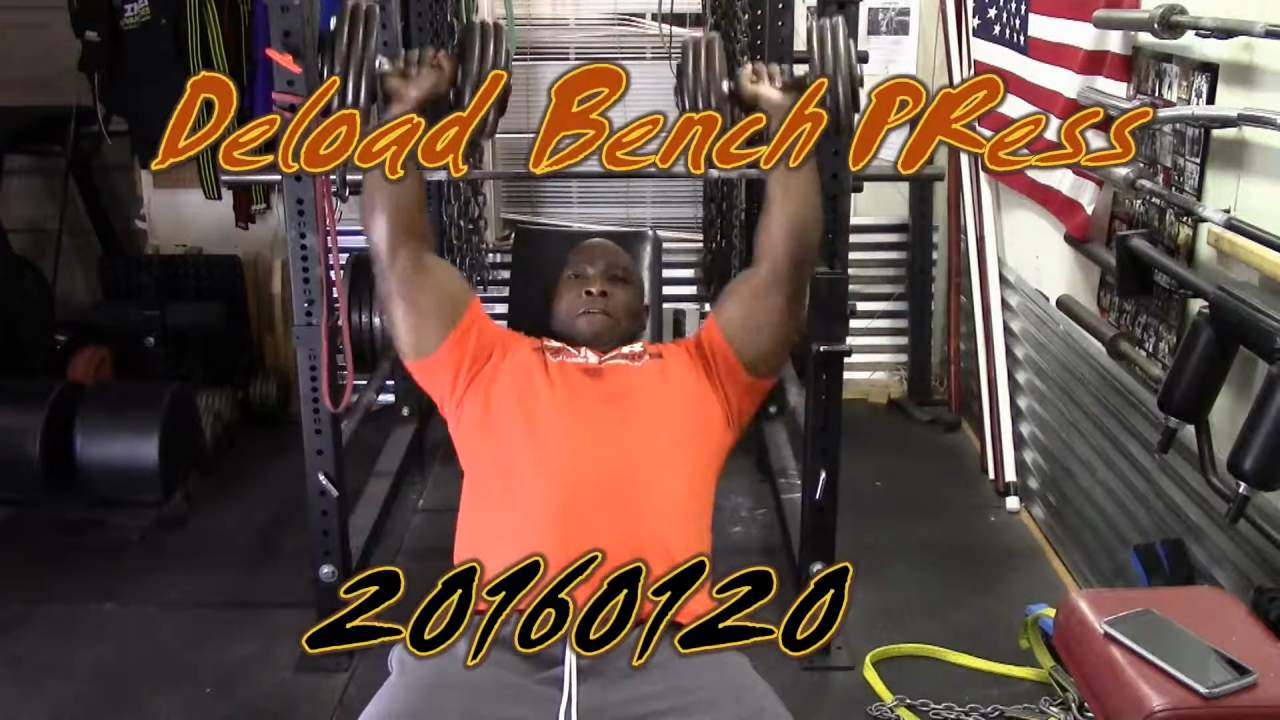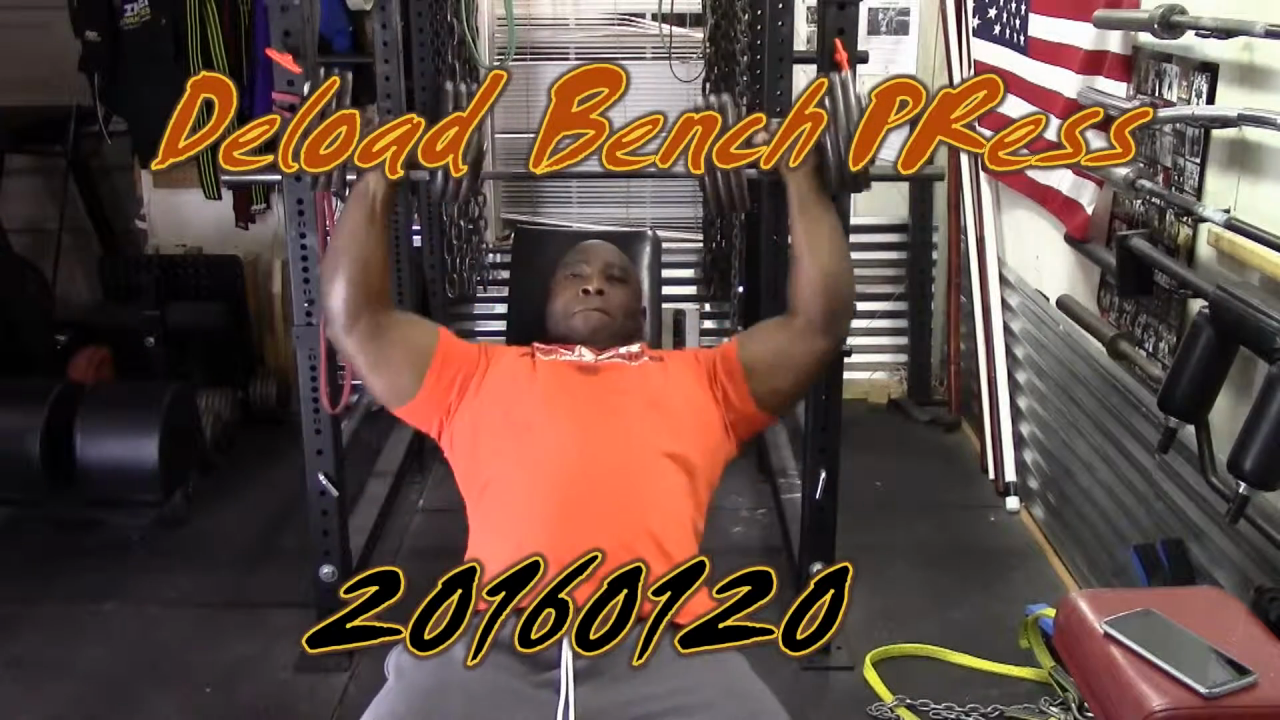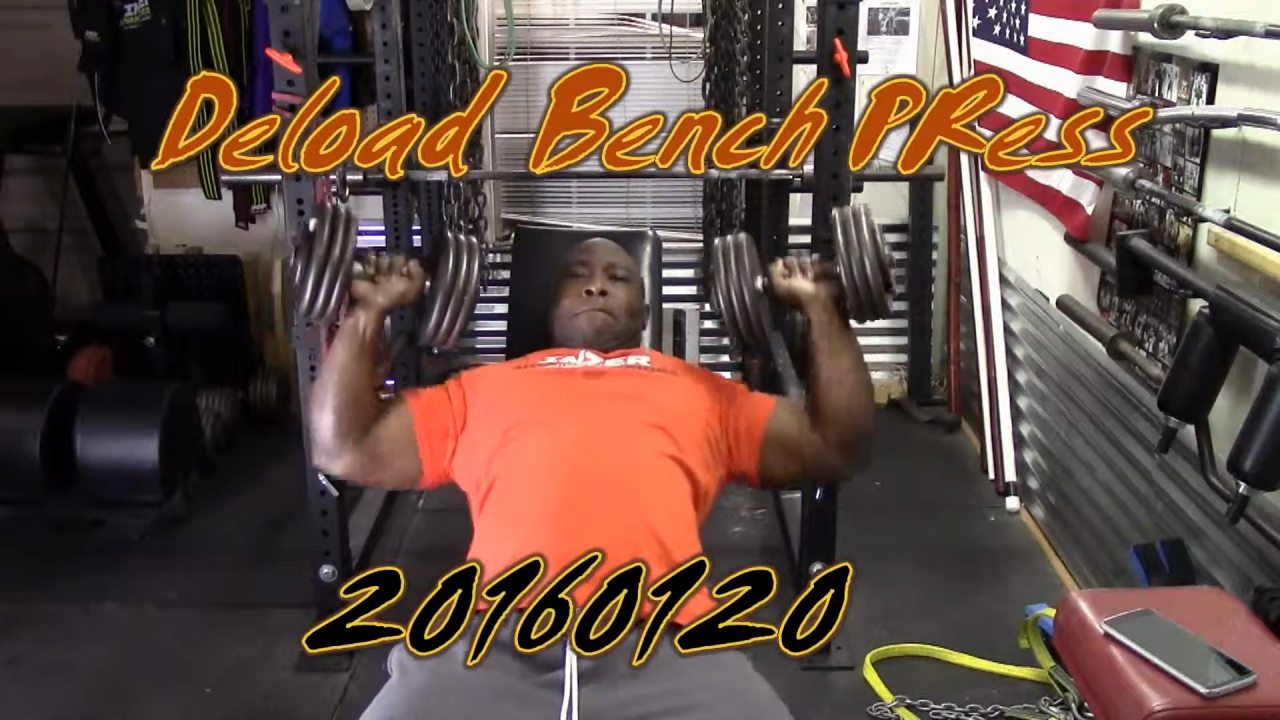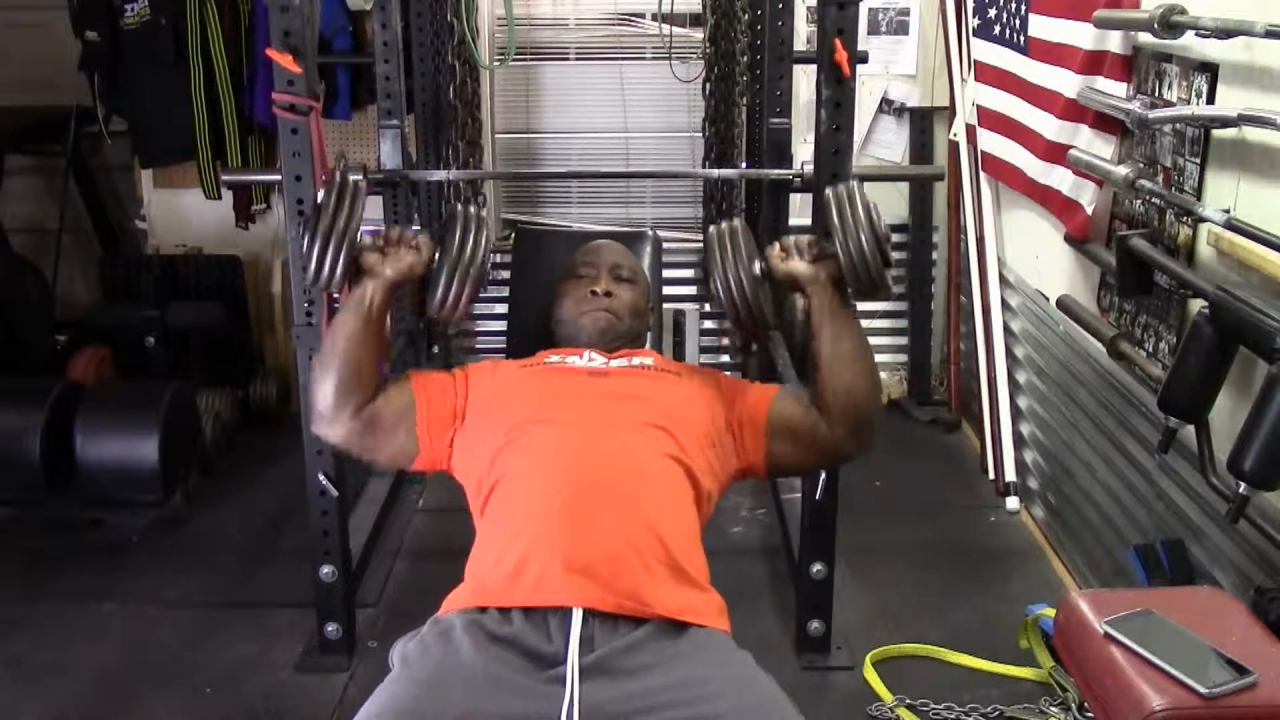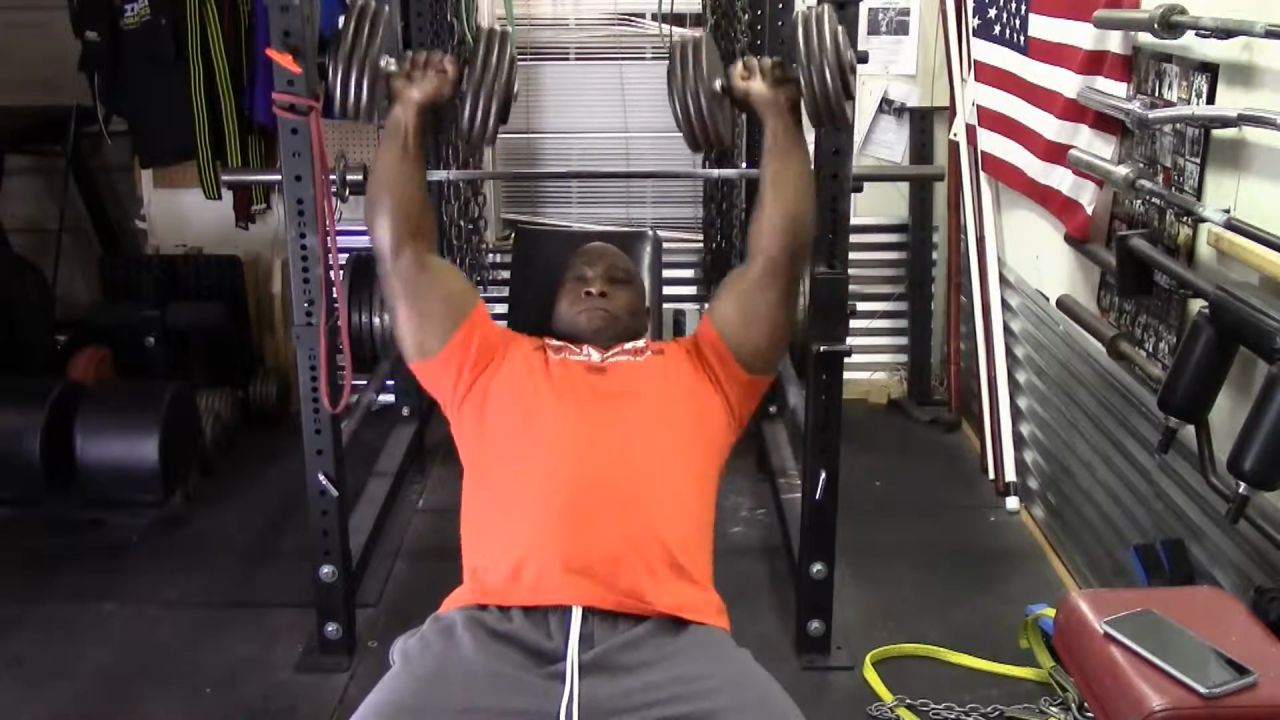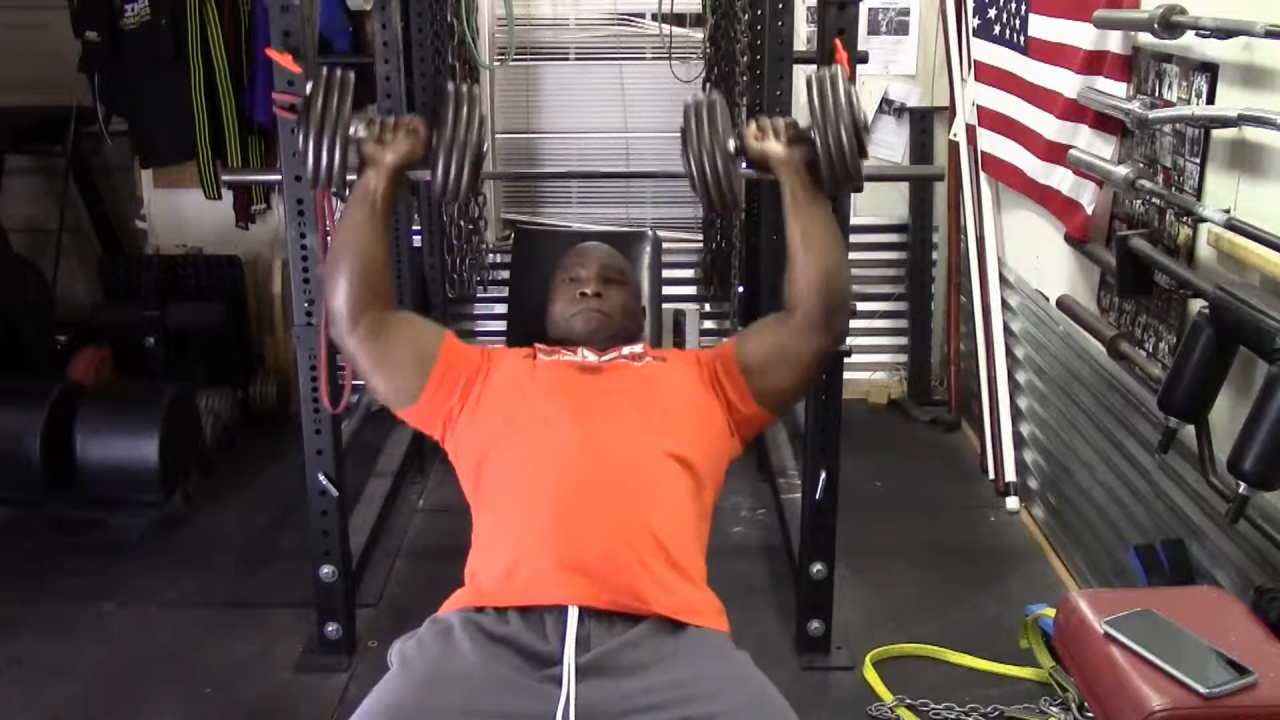
dt=0.4s
person 1, frame 1
left shoulder: (696, 379)
right shoulder: (489, 369)
left elbow: (782, 264)
right elbow: (402, 247)
left wrist: (785, 118)
right wrist: (403, 112)
left hip: (659, 644)
right hip: (492, 641)
person 1, frame 2
left shoulder: (700, 382)
right shoulder: (482, 378)
left elbow: (820, 322)
right elbow: (356, 317)
left wrist: (799, 172)
right wrist: (378, 175)
left hip: (659, 642)
right hip: (495, 640)
person 1, frame 3
left shoulder: (700, 390)
right shoulder: (484, 388)
left elbow: (837, 447)
right elbow: (343, 448)
left wrist: (820, 306)
right wrist: (368, 312)
left hip: (661, 642)
right hip: (493, 637)
person 1, frame 4
left shoulder: (704, 391)
right shoulder: (486, 384)
left elbow: (844, 430)
right elbow: (342, 419)
left wrist: (820, 287)
right wrist: (375, 285)
left hip: (664, 638)
right hip: (493, 630)
person 1, frame 5
left shoulder: (698, 376)
right shoulder: (491, 368)
left elbow: (776, 256)
right elbow: (405, 251)
left wrist: (777, 111)
right wrist: (407, 111)
left hip: (663, 636)
right hip: (492, 628)
person 1, frame 6
left shoulder: (700, 384)
right shoulder: (484, 379)
left elbow: (817, 316)
right elbow: (359, 314)
left wrist: (792, 171)
right wrist: (381, 173)
left hip: (662, 639)
right hip: (491, 632)
